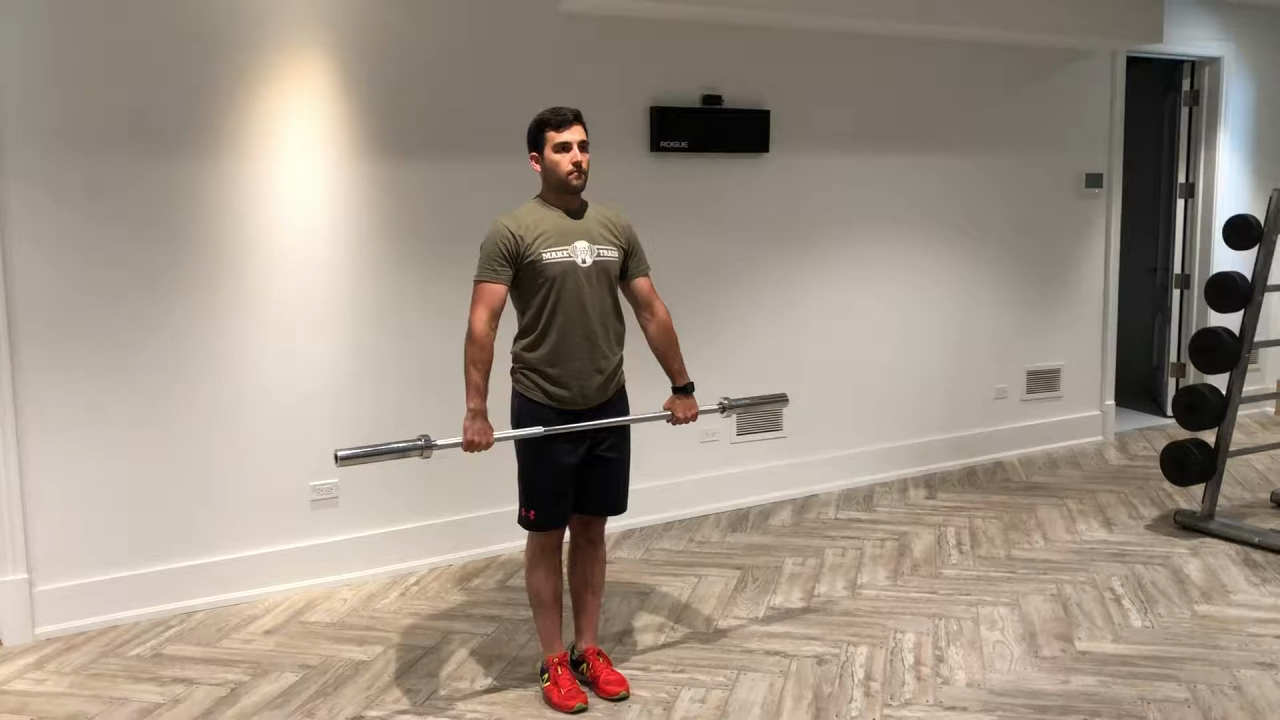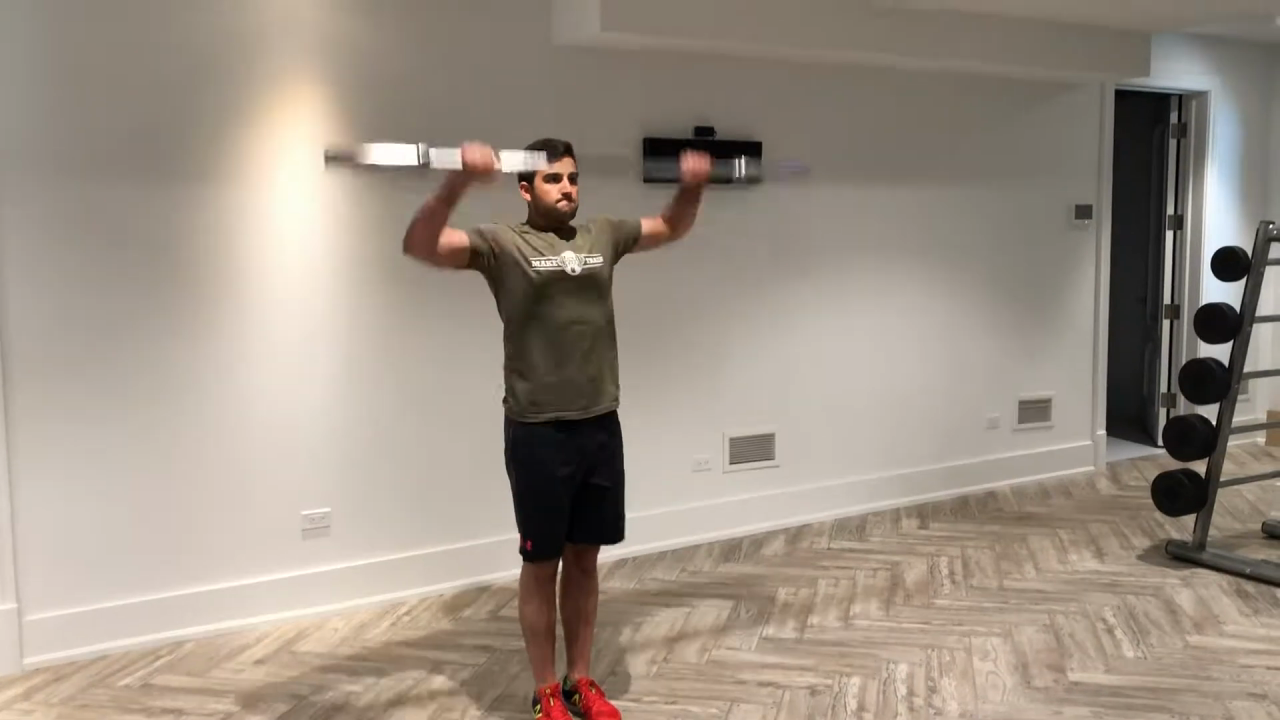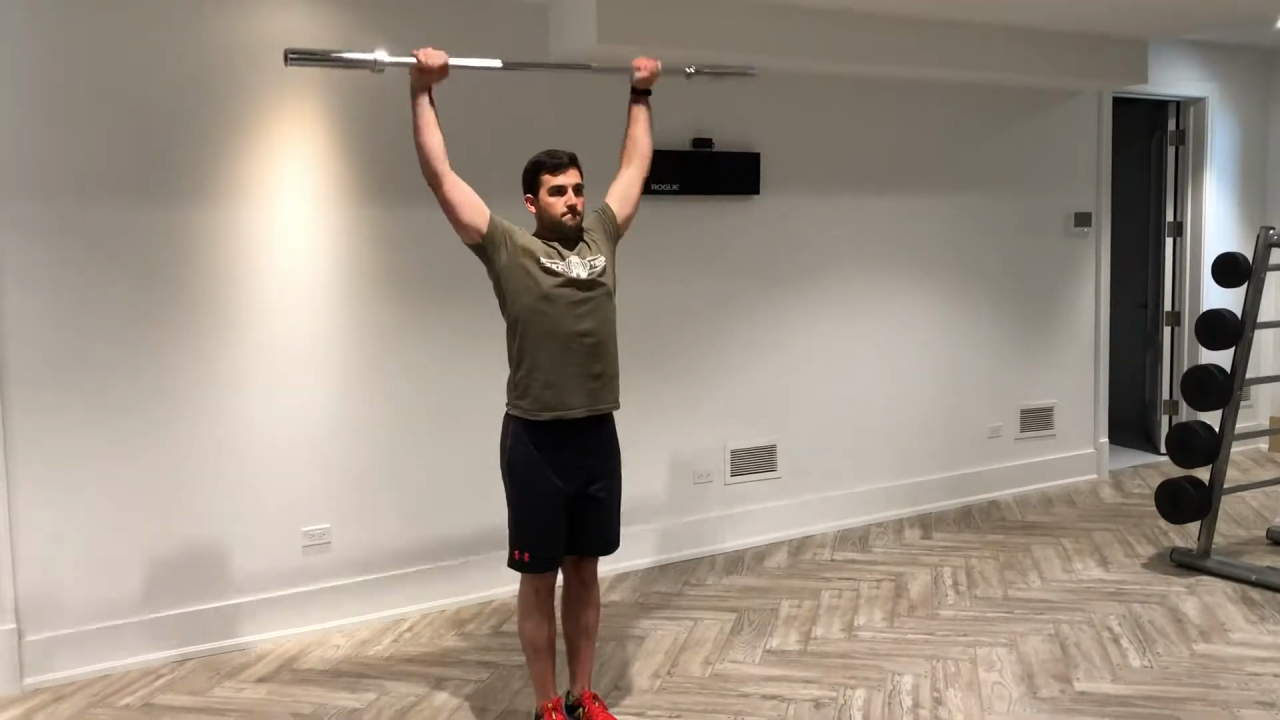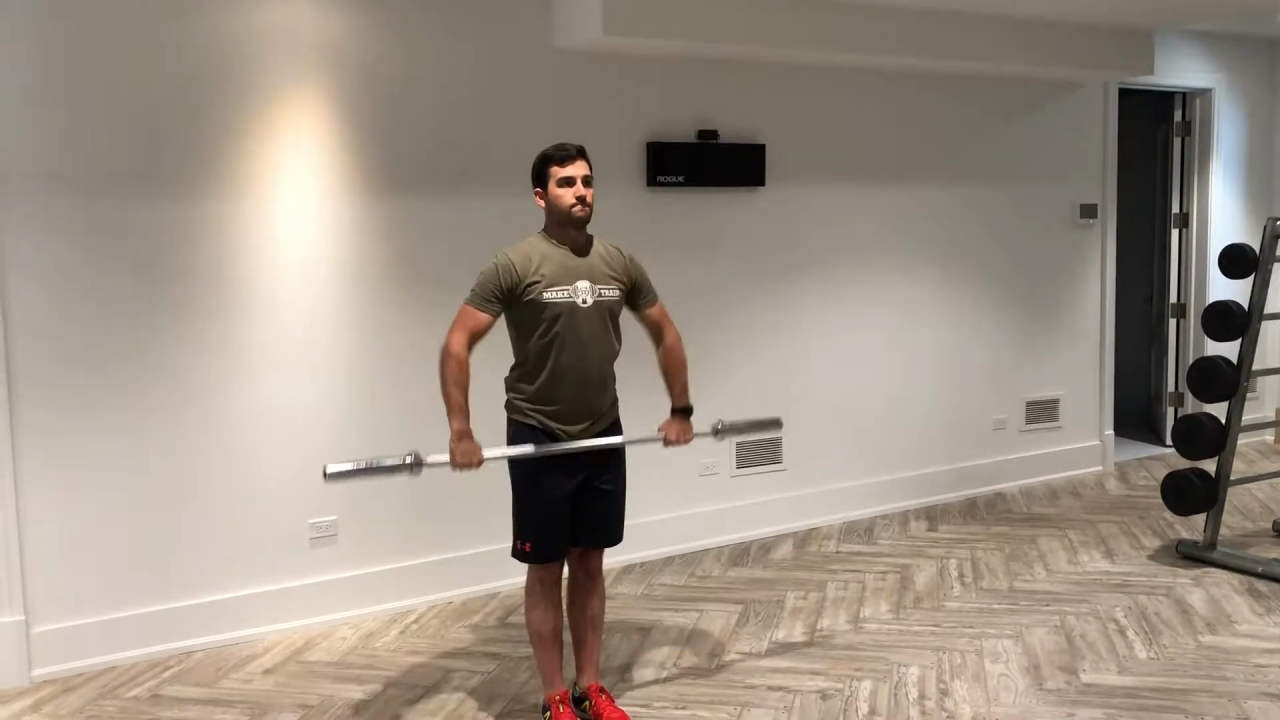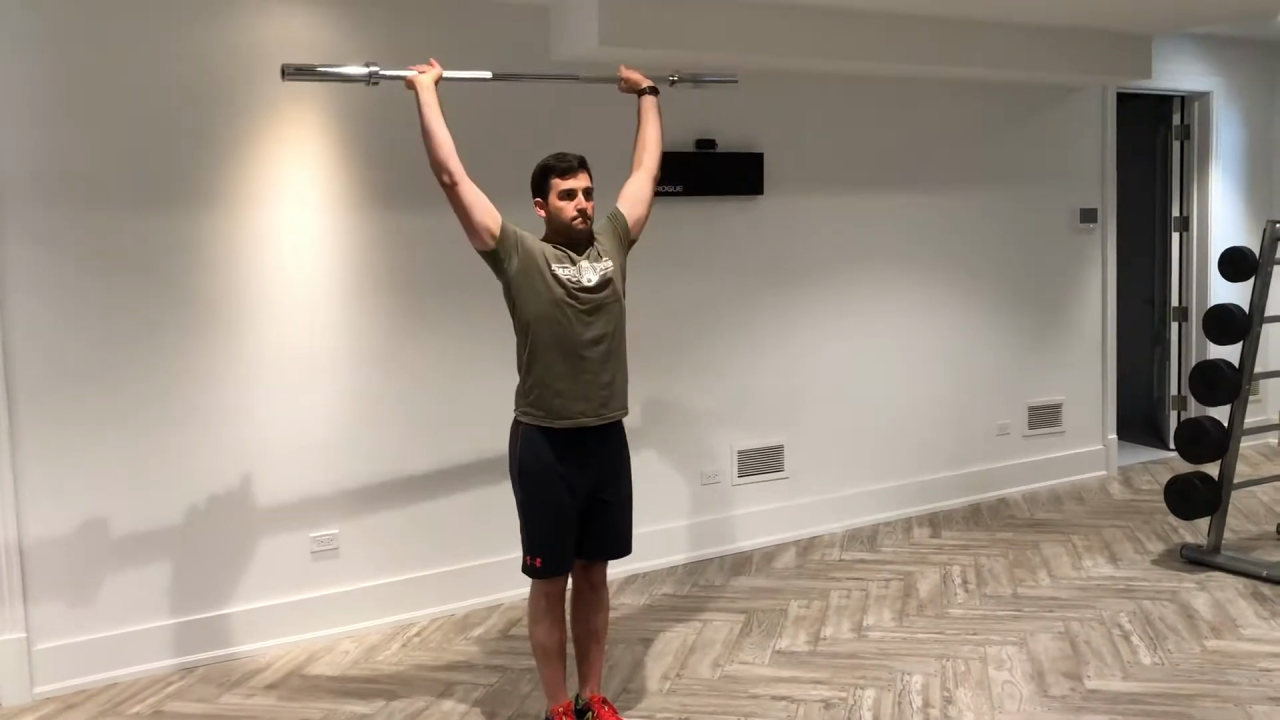
dt=1s
person 1, frame 1
left shoulder: (617, 226)
right shoulder: (512, 230)
left elbow: (651, 310)
right elbow: (483, 322)
left wrist: (681, 386)
right wrist: (476, 409)
left hip: (608, 405)
right hip: (544, 410)
left knee: (592, 529)
right knee: (547, 535)
left ankle: (589, 649)
right ankle: (554, 662)
person 1, frame 2
left shoulder: (602, 234)
right shoulder: (504, 245)
left elbow: (672, 227)
right elbow: (418, 245)
left wrist: (691, 187)
right wrist: (458, 182)
left hip: (601, 426)
right hip: (538, 432)
left knee: (584, 556)
right knee: (543, 565)
person 1, frame 3
left shoulder: (602, 235)
right shoulder: (507, 246)
left elbow: (636, 164)
right elbow: (437, 173)
left wrist: (639, 93)
right wrist: (423, 87)
left hip: (597, 434)
right hip: (535, 439)
left knee: (584, 571)
right knee: (540, 577)
person 1, frame 4
left shoulder: (619, 261)
right shoulder: (515, 264)
left elbow: (665, 332)
right elbow: (457, 345)
left wrist: (679, 408)
right wrist: (460, 432)
left hip: (603, 437)
right hip: (540, 440)
left knee: (589, 562)
right knee: (546, 568)
person 1, frame 5
left shoulder: (613, 241)
right shoulder: (517, 254)
left elbow: (646, 168)
right elbow: (453, 177)
left wrist: (645, 94)
right wrist: (426, 92)
left hip: (607, 439)
right hip: (544, 443)
left knee: (594, 575)
right knee: (550, 581)
